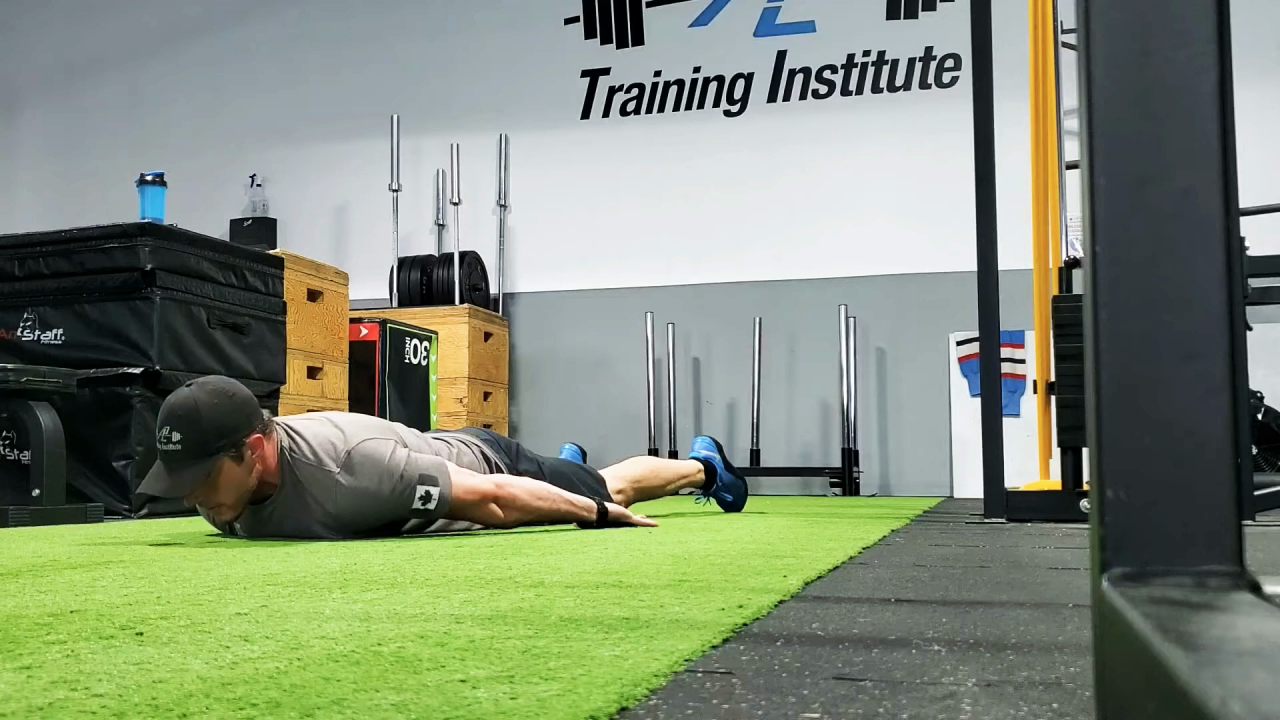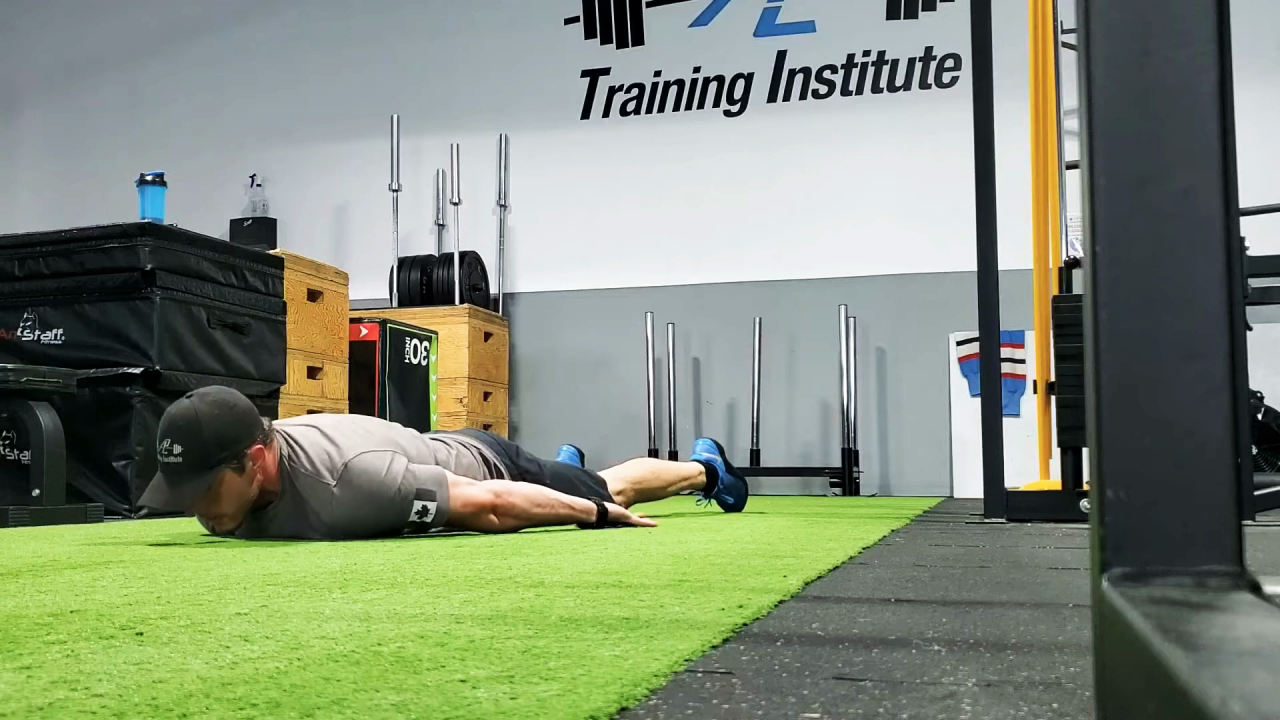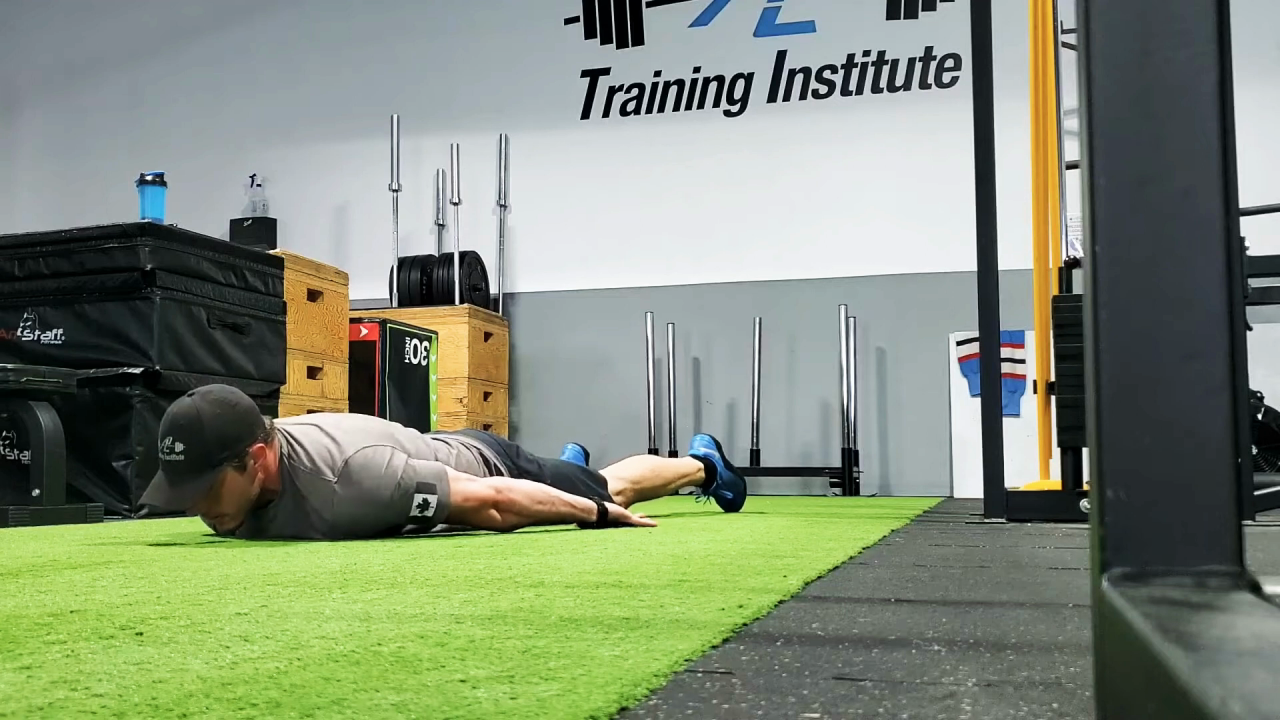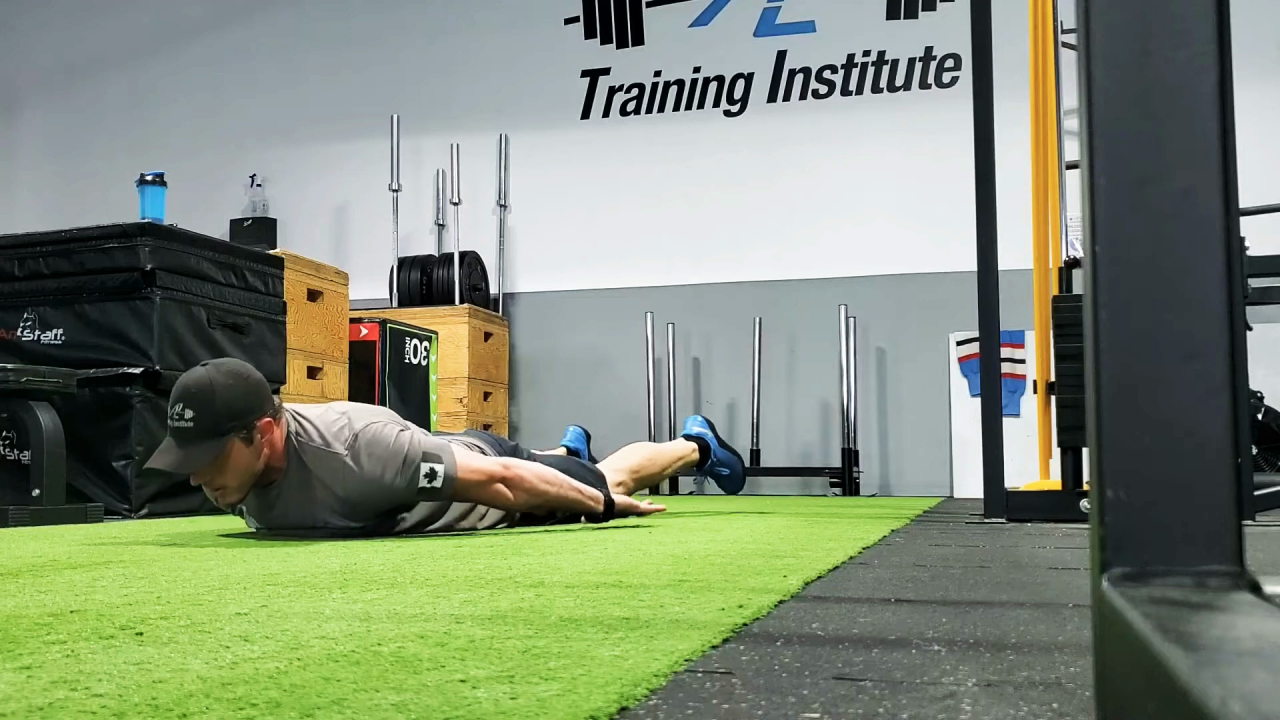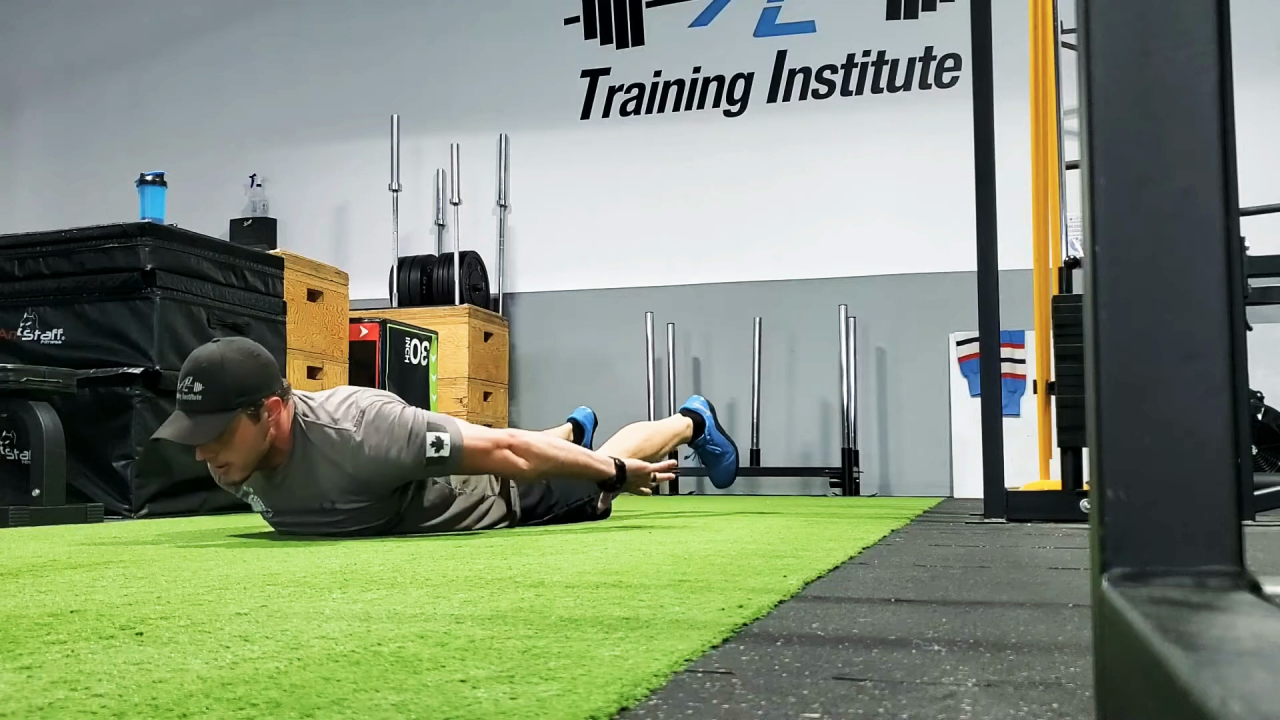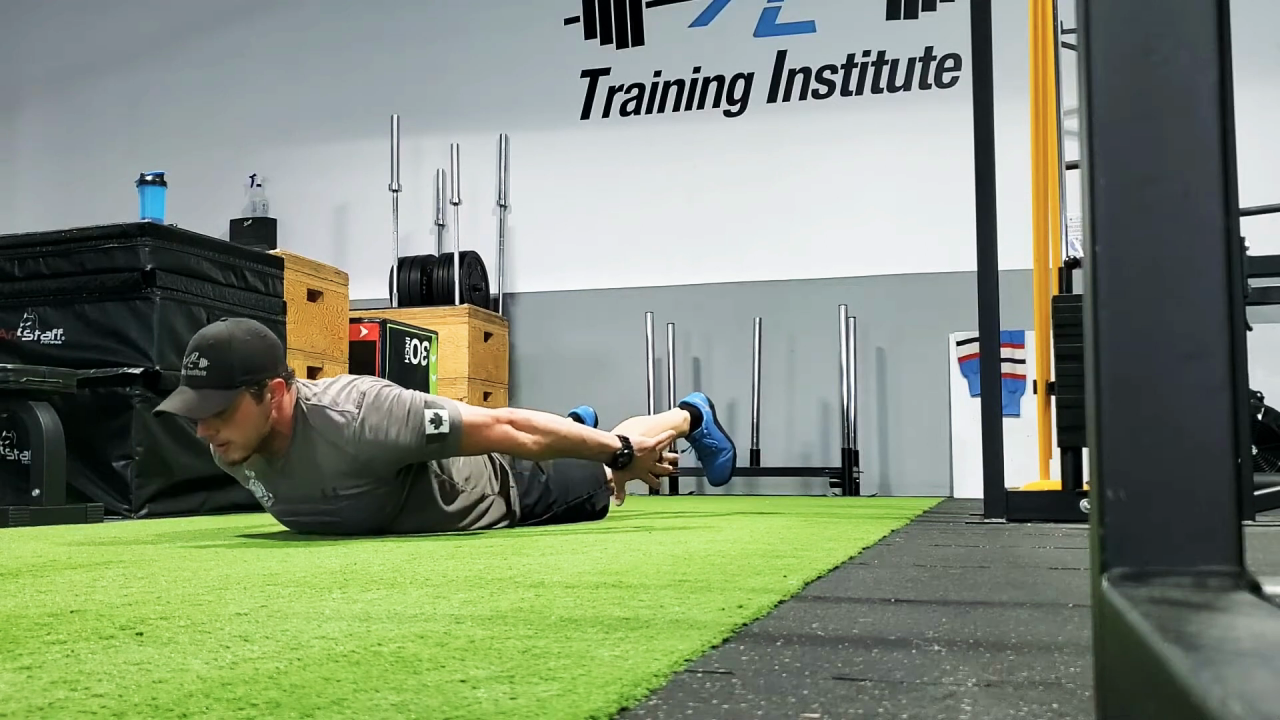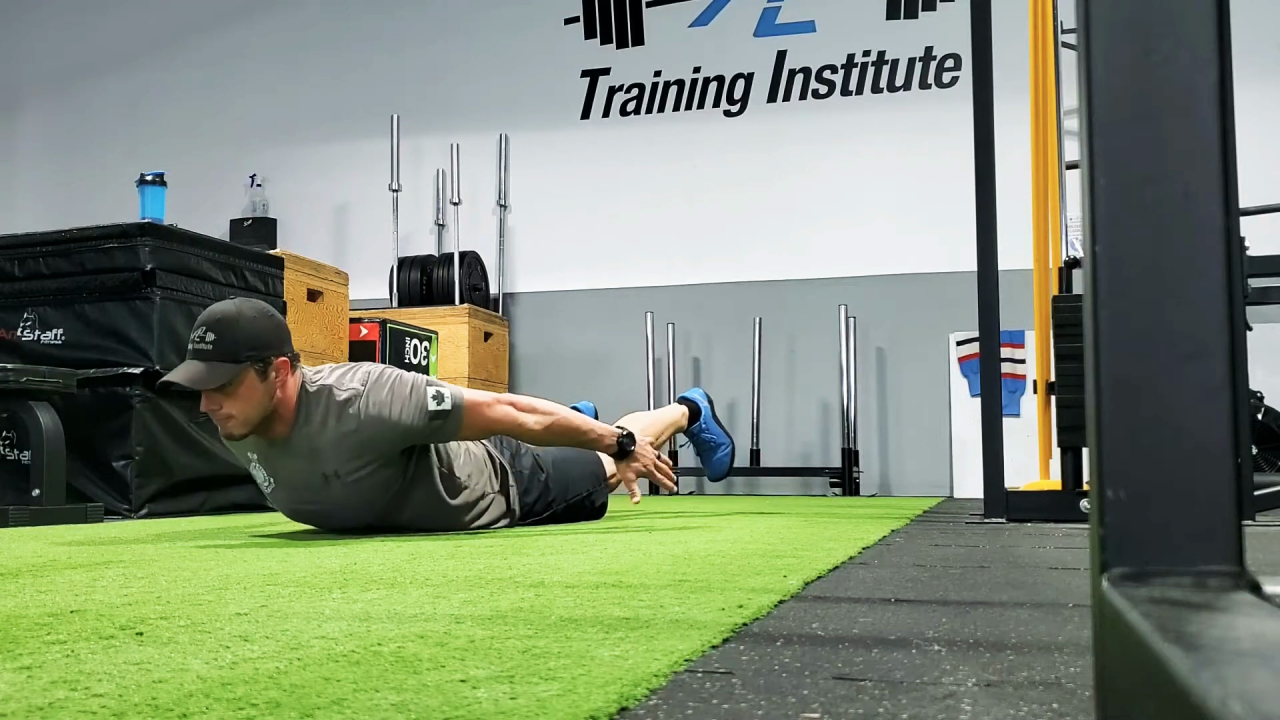
dt=0.3s
person 1, frame 1
left shoulder: (343, 468)
right shoulder: (229, 480)
left elbow: (492, 497)
left wrist: (602, 514)
left hip: (484, 470)
right hip: (438, 459)
left knee: (607, 491)
left ankle: (704, 467)
right ankle: (566, 460)
person 1, frame 2
left shoulder: (343, 479)
right shoulder: (229, 472)
left elbow: (493, 505)
left wrist: (599, 514)
left hip: (485, 470)
right hip: (437, 454)
left knee: (612, 492)
left ankle: (705, 468)
person 1, frame 3
left shoulder: (342, 477)
right shoulder: (232, 476)
left elbow: (493, 500)
left wrist: (602, 516)
left hip: (484, 474)
right hip: (439, 459)
left knee: (611, 490)
left ankle: (703, 464)
right ankle: (569, 461)
person 1, frame 4
left shoulder: (351, 451)
right shoulder: (236, 465)
left elbow: (500, 479)
left wrist: (609, 505)
left hip: (492, 491)
right hip: (440, 461)
left knee: (609, 481)
left ankle: (696, 445)
right ankle: (569, 448)
person 1, frame 5
left shoulder: (357, 433)
right shoulder: (231, 464)
left elbow: (504, 449)
left wrist: (618, 473)
left hip: (495, 499)
right hip: (436, 495)
left knee: (602, 476)
left ankle: (691, 422)
right ankle: (573, 427)
person 1, frame 6
left shoulder: (358, 418)
right shoulder: (232, 448)
left elbow: (505, 427)
left wrist: (623, 454)
left hip: (497, 497)
left knee: (603, 479)
left ankle: (689, 417)
right ankle: (575, 423)
person 1, frame 7
left shoulder: (360, 401)
right shoulder: (237, 430)
left elbow: (509, 412)
left wrist: (622, 446)
left hip: (496, 497)
left knee: (605, 470)
left ankle: (687, 413)
right ankle: (577, 419)
